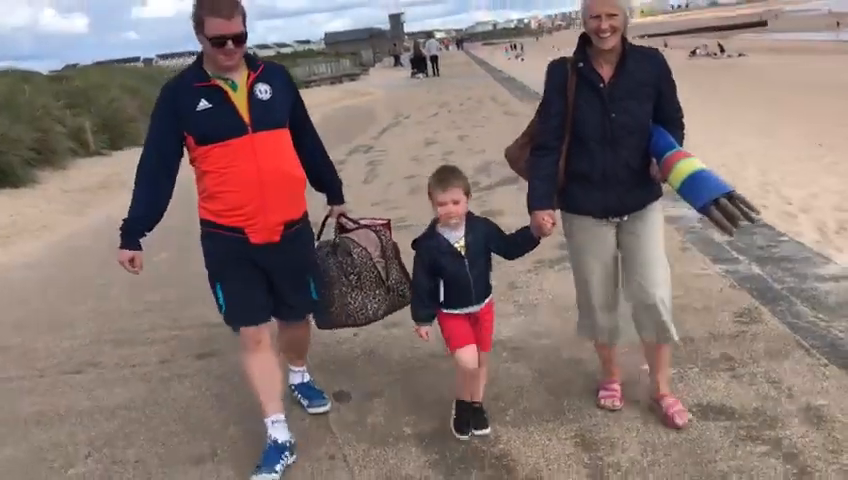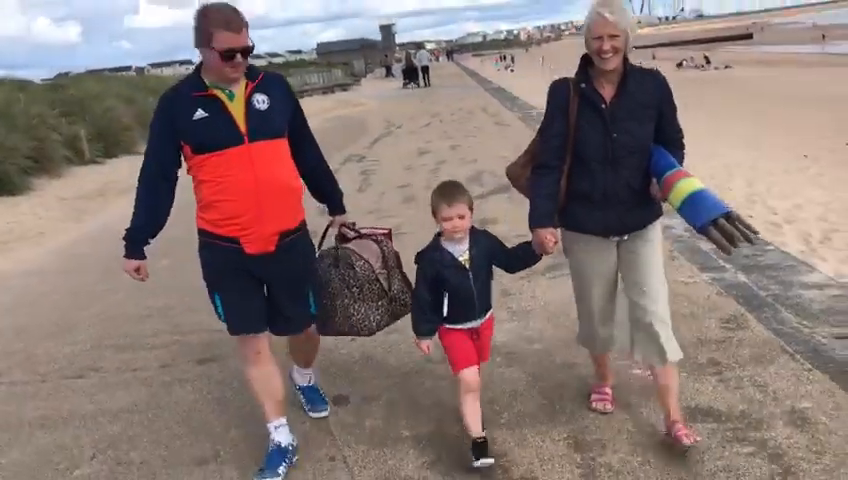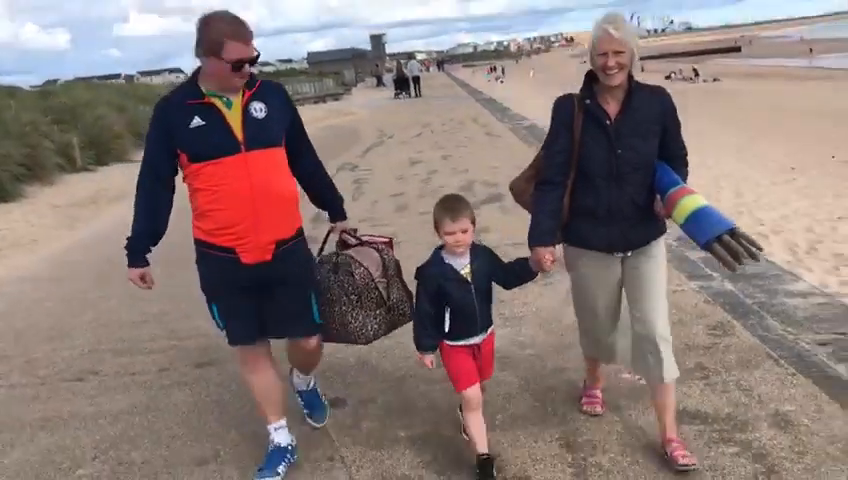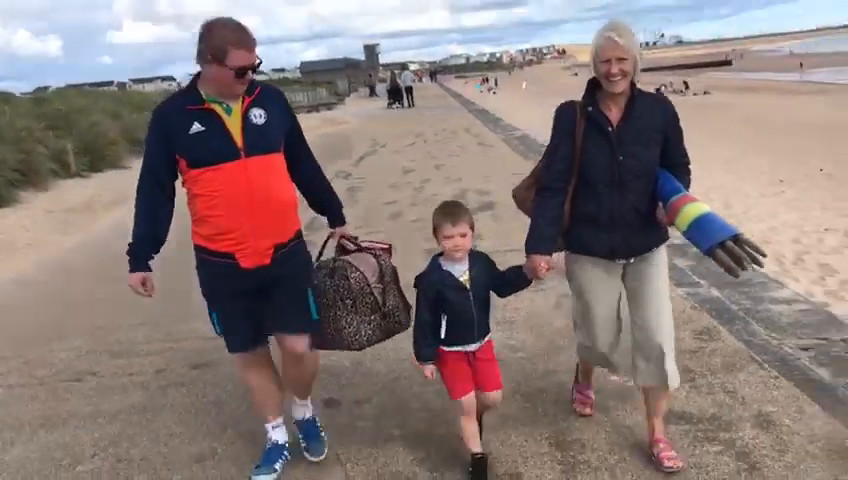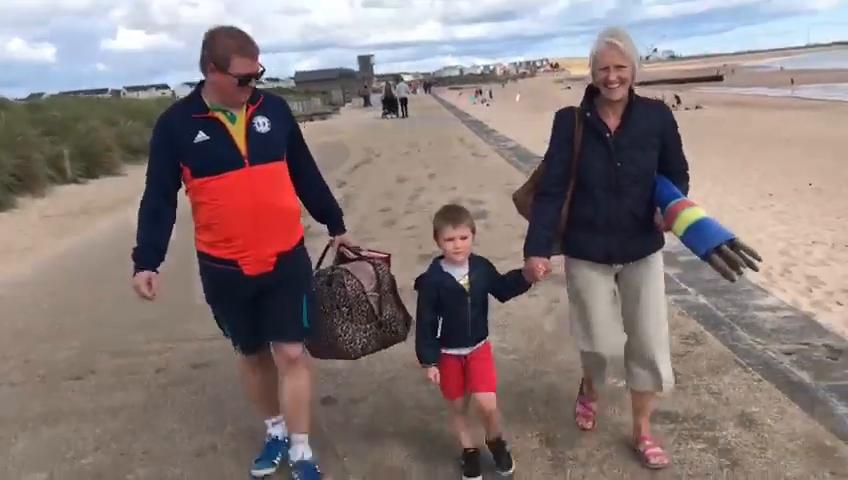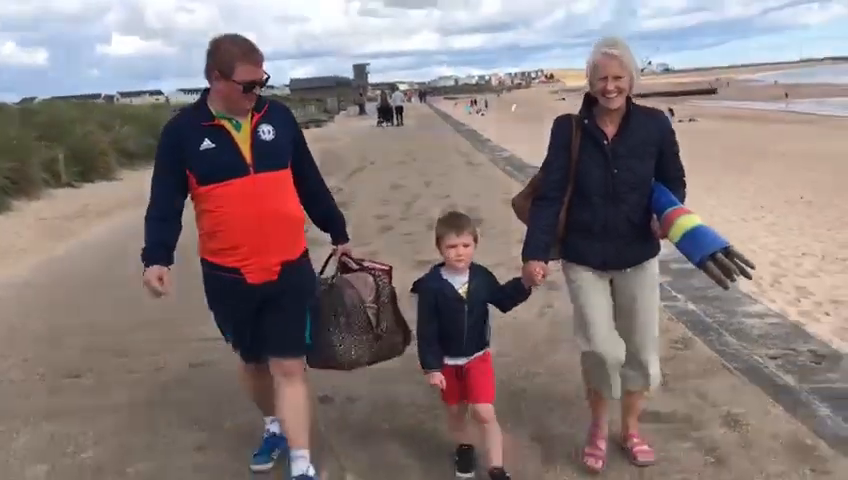
dt=0.1s
person 1, frame 1
left shoulder: (275, 78)
right shoulder: (179, 95)
left elbow: (307, 142)
right elbow: (157, 168)
left wrist: (334, 194)
right wrist: (133, 234)
left hip: (290, 228)
right hip: (227, 238)
left knee: (295, 316)
right knee: (252, 334)
left ankle: (298, 375)
right ankle: (279, 438)
person 1, frame 2
left shoulder: (274, 87)
right shoulder: (177, 104)
left elbow: (306, 153)
right elbow: (156, 178)
left wrist: (334, 204)
right wrist: (136, 243)
left hip: (289, 239)
right hip: (224, 249)
left knee: (303, 329)
right knee: (251, 342)
left ankle: (304, 376)
right ankle: (281, 440)
person 1, frame 3
left shoulder: (272, 95)
right shoulder: (173, 112)
left elbow: (305, 160)
right elbow: (154, 186)
left wrist: (335, 210)
right wrist: (138, 251)
left hip: (286, 247)
right hip: (221, 258)
left knee: (307, 339)
right knee: (250, 350)
left ankle: (304, 380)
right ankle: (280, 440)
person 1, frame 4
left shoulder: (271, 101)
right shoulder: (172, 117)
left elbow: (304, 165)
right elbow: (155, 191)
left wrist: (335, 216)
right wrist: (141, 257)
left hip: (285, 252)
right hip: (221, 263)
left knee: (297, 347)
right knee: (248, 353)
left ankle: (304, 413)
right ankle: (276, 435)
person 1, frame 5
left shoulder: (274, 109)
right shoulder: (176, 126)
left elbow: (305, 173)
right elbow: (159, 199)
left wrist: (335, 224)
right wrist: (147, 261)
left hip: (287, 259)
right hip: (225, 269)
left knee: (291, 354)
right knee: (253, 355)
right ankle: (276, 431)
person 1, frame 6
left shoulder: (279, 118)
right shoulder: (182, 133)
left elbow: (310, 182)
right elbow: (164, 204)
left wrist: (337, 233)
right wrist: (156, 257)
left hip: (291, 269)
right hip: (226, 276)
left knee: (289, 366)
right knee: (253, 361)
right ankle: (273, 425)
person 2, frame 1
left shoulder: (650, 66)
right shoulder: (563, 74)
left elbow: (671, 123)
right elbow: (547, 144)
right wrist: (541, 203)
left hip: (641, 202)
right hip: (580, 207)
left knee: (654, 296)
right knee: (598, 297)
left ankle: (662, 390)
right ankle: (611, 375)
person 2, frame 2
left shoulder: (652, 86)
right shoulder: (564, 94)
left elbow: (672, 144)
right elbow: (548, 161)
right wrist: (541, 220)
left hip: (642, 222)
right hip: (585, 226)
left knee: (653, 315)
right knee: (594, 309)
left ankle: (673, 419)
right ankle: (602, 378)
person 2, frame 3
left shoulder: (656, 103)
right shoulder: (569, 110)
left elbow: (676, 161)
right elbow: (551, 178)
right wrist: (541, 238)
left hip: (646, 238)
right hip: (588, 241)
left knee: (654, 331)
right knee: (596, 323)
left ankle: (669, 435)
right ankle: (593, 380)
person 2, frame 4
left shoulder: (658, 110)
right shoulder: (571, 117)
left elbow: (679, 169)
right elbow: (552, 185)
right wrist: (539, 246)
left hip: (647, 246)
right hip: (589, 250)
left knee: (656, 339)
right knee: (598, 336)
left ankle: (656, 434)
right ankle: (583, 376)
person 2, frame 5
left shoulder: (657, 117)
right shoulder: (570, 122)
left elbow: (677, 175)
right elbow: (551, 189)
right wrist: (537, 248)
left hip: (643, 251)
right hip: (586, 254)
left knee: (649, 343)
right knee: (601, 343)
left ankle: (642, 431)
right ankle: (588, 389)
person 2, frame 6
left shoulder: (654, 125)
right shoulder: (568, 130)
left elbow: (673, 181)
right elbow: (549, 194)
right wrist: (535, 252)
left hip: (639, 257)
right hip: (584, 259)
left knee: (641, 349)
right knee: (600, 349)
left ankle: (629, 427)
right ankle: (598, 427)
person 3, frame 1
left shoulder: (482, 228)
right shoulder: (429, 244)
left elbow: (509, 247)
right elbow: (421, 283)
left wrist: (534, 232)
right wrist: (422, 319)
left hip: (482, 307)
right hip: (451, 313)
left knee: (480, 360)
right knee: (467, 363)
left ankle: (476, 404)
right ankle: (462, 403)
person 3, frame 2
left shoulder: (484, 241)
right shoulder: (431, 257)
left elbow: (510, 261)
right elbow: (423, 297)
left wrist: (536, 248)
right wrist: (423, 333)
left hip: (483, 320)
right hip: (452, 328)
left knee: (473, 375)
right knee: (469, 381)
left ankle: (468, 407)
right ankle: (478, 441)
person 3, frame 3
left shoulder: (484, 256)
right shoulder: (433, 271)
left elbow: (507, 277)
right elbow: (424, 311)
left wrist: (533, 265)
right wrist: (426, 347)
left hip: (484, 336)
right hip: (453, 344)
left knee: (476, 390)
right knee: (473, 398)
left ankle: (466, 412)
person 3, frame 4
left shoulder: (482, 264)
right shoulder: (432, 278)
left elbow: (502, 285)
right elbow: (424, 321)
left wrist: (527, 273)
right wrist: (425, 358)
left hip: (482, 344)
right hip: (449, 351)
left knee: (493, 398)
right knee: (466, 405)
left ankle: (475, 413)
right ankle: (477, 456)
person 3, frame 5
left shoulder: (482, 268)
right shoulder: (432, 280)
left elbow: (502, 289)
right elbow: (425, 322)
left wrist: (526, 276)
right wrist: (428, 360)
left hip: (479, 348)
right hip: (447, 353)
left knee: (487, 404)
right knee: (459, 406)
left ankle: (495, 440)
right ankle: (469, 451)
person 3, frame 6
left shoulder: (483, 278)
right shoulder: (432, 286)
left elbow: (503, 301)
right elbow: (426, 330)
left wrist: (525, 284)
right wrist: (431, 366)
left hip: (478, 357)
right hip: (446, 361)
left knee: (486, 415)
right knee: (455, 410)
right ankle: (464, 447)
